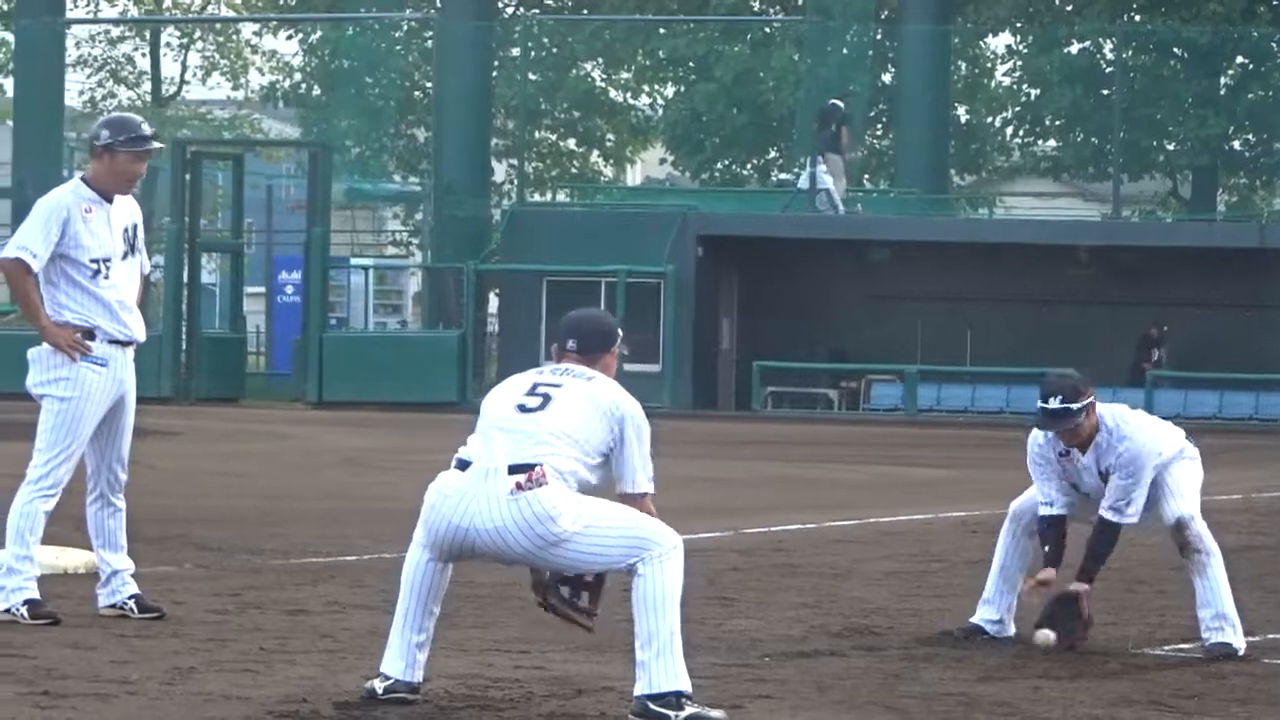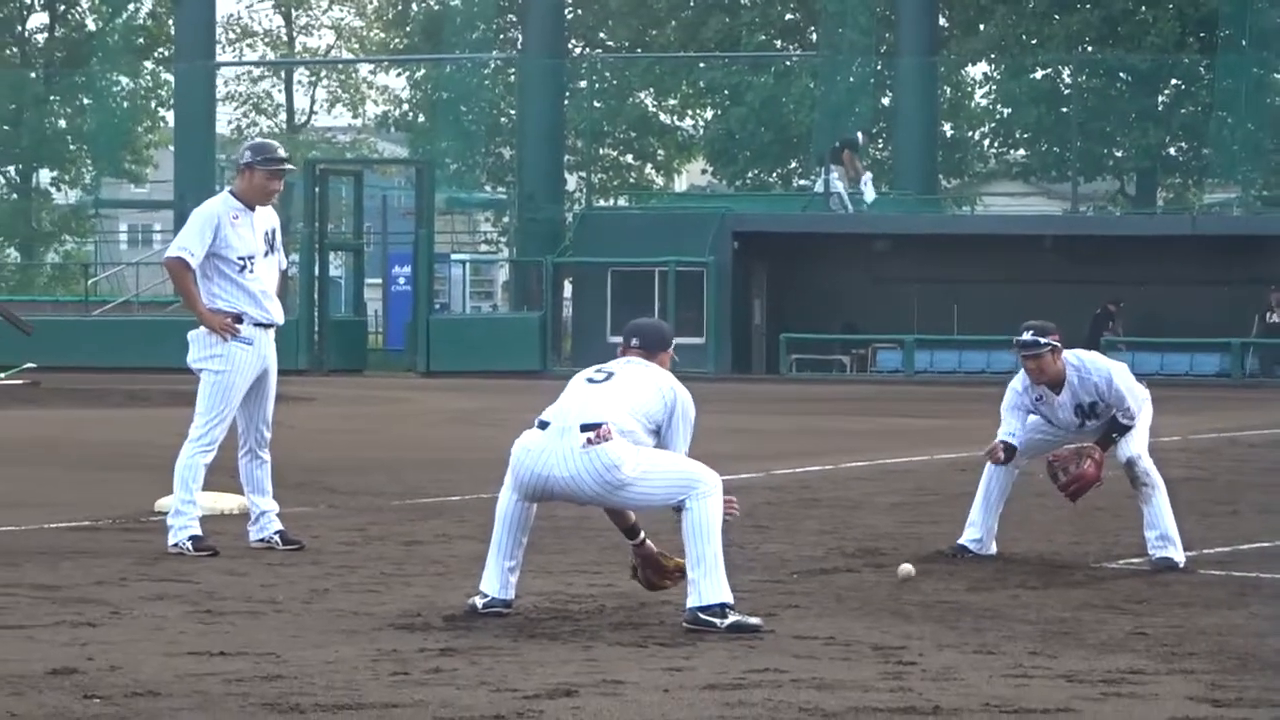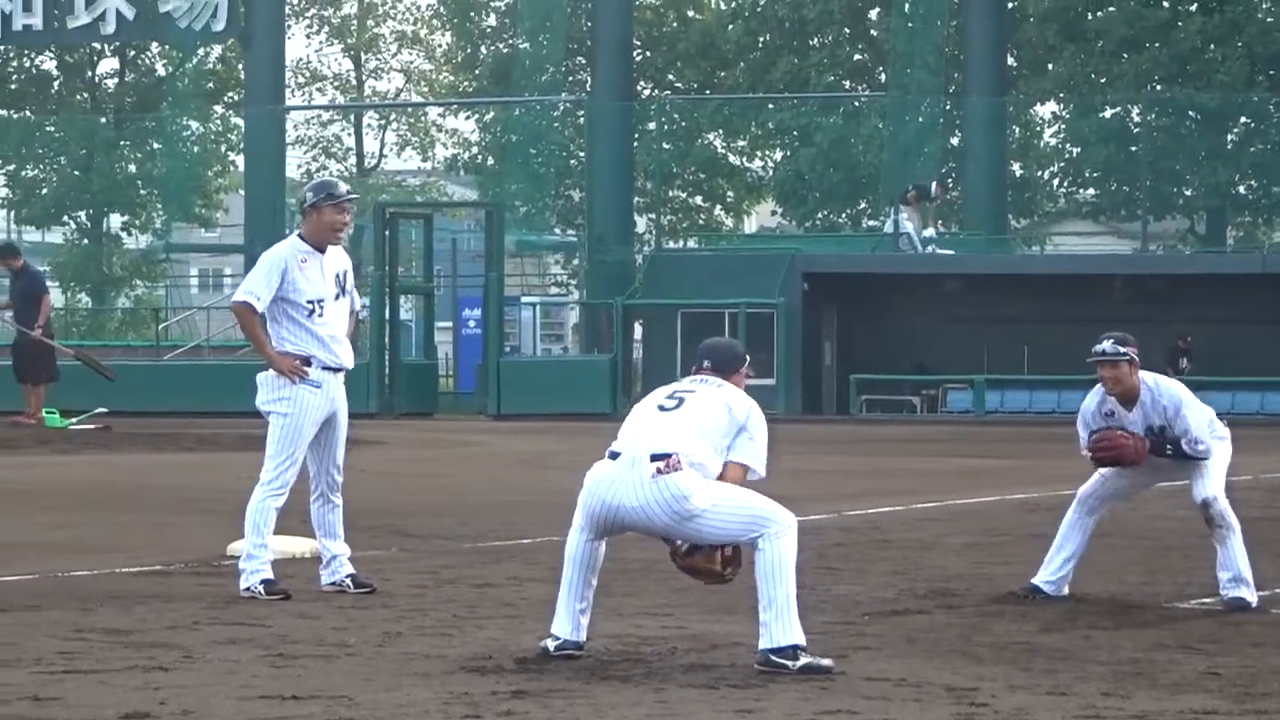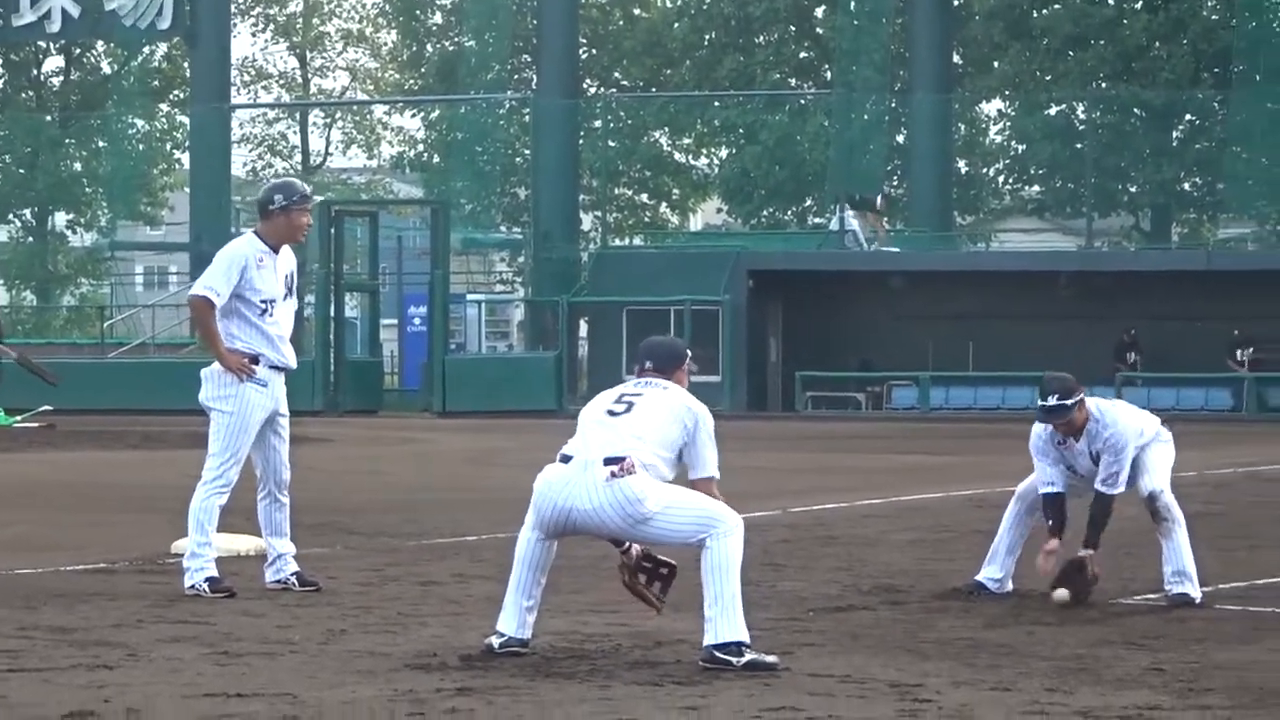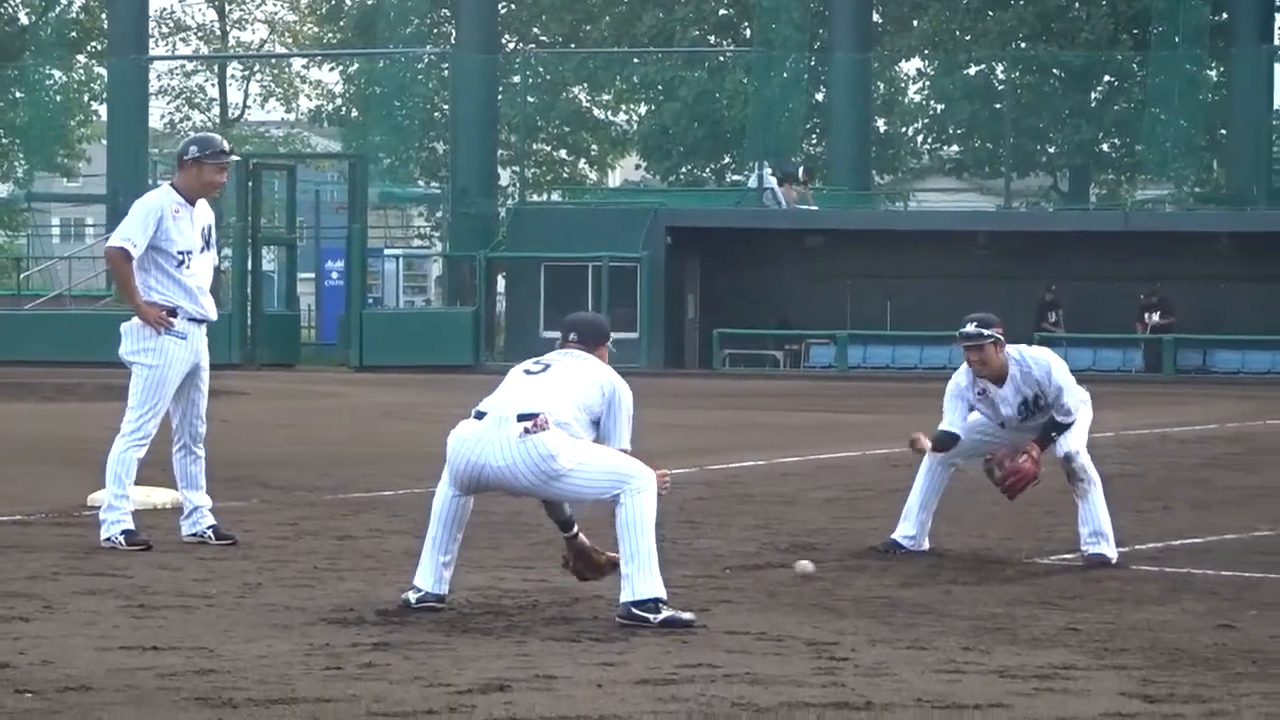
dt=1s
person 1, frame 1
left shoulder: (129, 209)
right shoulder: (62, 203)
right wrist: (46, 327)
left hip: (122, 360)
right hip: (80, 361)
left knee: (111, 483)
right knee: (47, 477)
left ankle: (117, 588)
person 1, frame 2
left shoulder: (269, 216)
right shoulder: (214, 212)
right elbow: (176, 260)
right wrist: (203, 313)
left hip: (265, 339)
right hip: (231, 340)
left knee: (258, 439)
right knee: (205, 435)
left ankle: (264, 525)
right ankle: (182, 529)
person 1, frame 3
left shoulder: (340, 258)
right shoulder: (282, 256)
right elbow: (242, 304)
right wrist: (272, 357)
left hip: (335, 382)
right hip: (299, 384)
left knee: (330, 483)
right knee: (276, 480)
left ankle: (337, 569)
right ankle: (255, 573)
person 1, frame 4
left shoulder: (287, 258)
right shoulder: (240, 253)
right elbow: (199, 299)
right wrist: (221, 354)
left hip: (275, 381)
right hip: (243, 382)
left knee: (277, 479)
right knee: (219, 477)
left ankle: (282, 567)
right ankle: (199, 571)
person 1, frame 5
left shoulder: (204, 212)
right shoulder: (156, 204)
right elbow: (116, 251)
right wrist: (139, 306)
left hip: (197, 334)
right hip: (163, 335)
left knee: (192, 434)
right knee: (138, 430)
left ankle: (197, 520)
right ankle: (115, 524)
person 2, frame 1
left shoulder: (507, 386)
right shoulder: (619, 401)
right elbow: (635, 503)
left wrist: (533, 556)
left hip: (454, 503)
right hip: (528, 508)
left knee: (430, 541)
right knee: (661, 547)
left ankle: (399, 676)
person 2, frame 2
left shoulder: (586, 375)
right shoulder: (671, 386)
right elbow: (672, 472)
left wrist: (636, 538)
right wrist: (707, 507)
left hip: (536, 456)
right hip: (596, 458)
left knee: (519, 485)
right knee: (704, 485)
left ankle: (494, 594)
right ankle: (709, 607)
person 2, frame 3
left shoulder: (656, 395)
right shoulder: (744, 405)
right elbow: (732, 479)
left wrist: (667, 531)
right wrist: (718, 541)
left hip: (606, 483)
right hip: (667, 486)
left knee: (586, 526)
right knee: (778, 525)
left ankle: (566, 637)
right ankle: (781, 649)
person 2, frame 4
left shoulder: (601, 399)
right shoulder: (690, 406)
right elbow: (703, 489)
left wrist: (623, 544)
left hip: (558, 486)
right hip: (619, 491)
left knee: (538, 526)
right knee: (725, 525)
left ankle: (511, 633)
right ankle: (726, 646)
person 2, frame 5
left shoulder: (524, 368)
right shoulder: (609, 379)
right elbow: (615, 463)
right wrist: (650, 485)
left hip: (471, 443)
right hip: (532, 446)
left knee: (455, 481)
right knee: (638, 481)
left ankle: (428, 588)
right ankle: (642, 603)
person 3, frame 1
left shoulder: (1130, 438)
right shoulder: (1042, 441)
left elbow: (1116, 517)
right elbow: (1051, 509)
right wrist: (1051, 566)
right hip: (1092, 479)
left knee: (1185, 521)
right knee: (1022, 514)
person 3, frame 2
left shoulder: (1098, 371)
right shoulder: (1020, 389)
left elbow: (1130, 410)
right elbow: (1008, 438)
left wrist: (1098, 449)
right wrist: (1000, 452)
left hip: (1121, 411)
right hip: (1060, 421)
left knee: (1134, 457)
right knee: (1002, 452)
left ankle: (1166, 551)
right ankle: (976, 541)
person 3, frame 3
left shoulder: (1170, 394)
right shoulder: (1094, 404)
left elbow: (1200, 448)
left wrist: (1149, 447)
left hip: (1202, 442)
left knee: (1210, 498)
right knee: (1088, 497)
left ankle: (1239, 590)
right ankle: (1050, 582)
person 3, frame 4
left shoulder: (1114, 423)
right shoulder: (1042, 433)
left elbow: (1108, 490)
right elbow: (1052, 490)
left wrist: (1092, 545)
right wrist: (1053, 537)
right hip: (1085, 462)
left knee: (1156, 493)
right knee: (1026, 495)
left ankle: (1182, 587)
right ankle: (993, 579)
person 3, frame 5
left shoulder: (1040, 364)
right shoulder: (962, 382)
left elbow: (1066, 412)
right elbow: (950, 436)
left wrist: (1037, 445)
right wrist: (931, 443)
left hip: (1064, 411)
right hip: (1004, 422)
left knee: (1072, 454)
right knee: (938, 451)
left ankle: (1099, 547)
right ankle: (910, 537)
